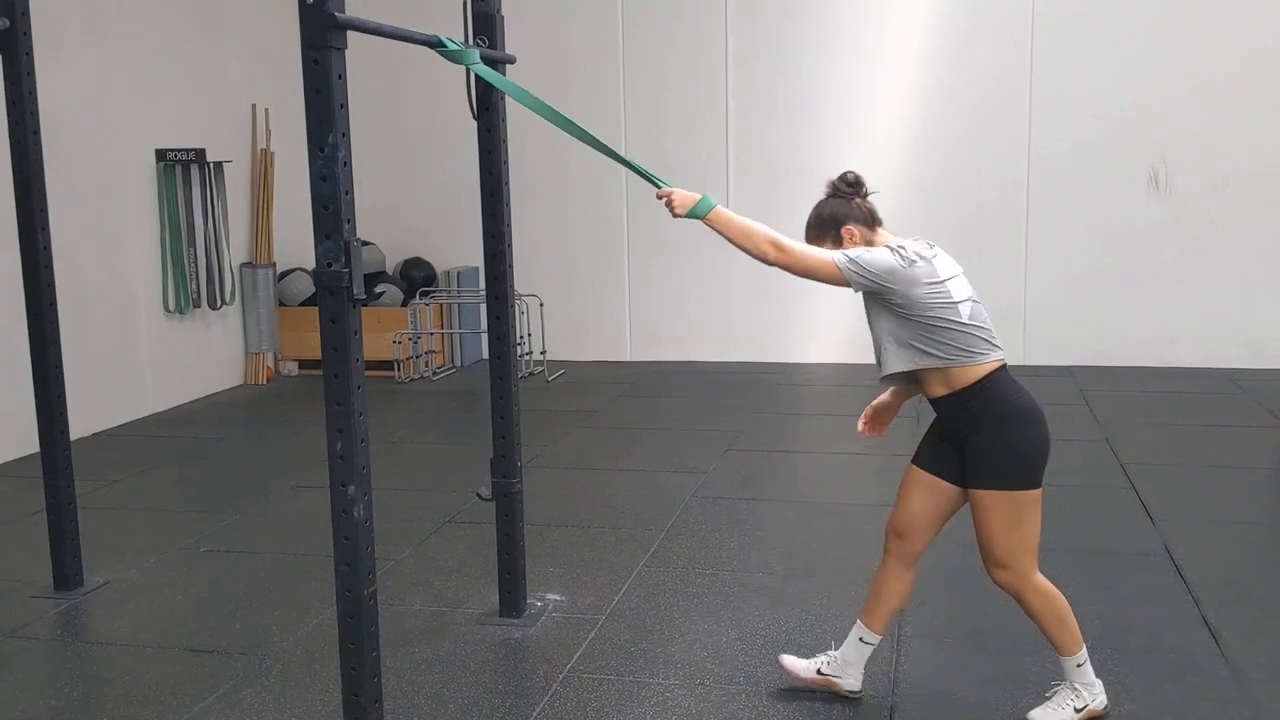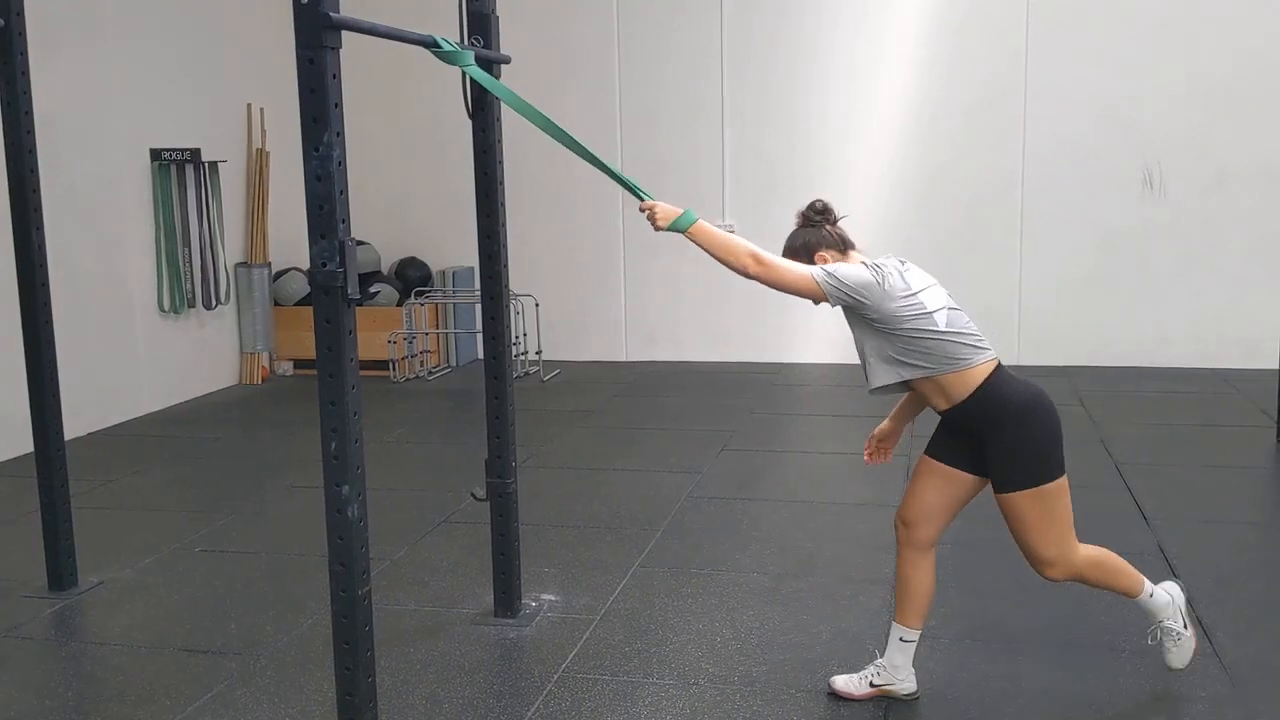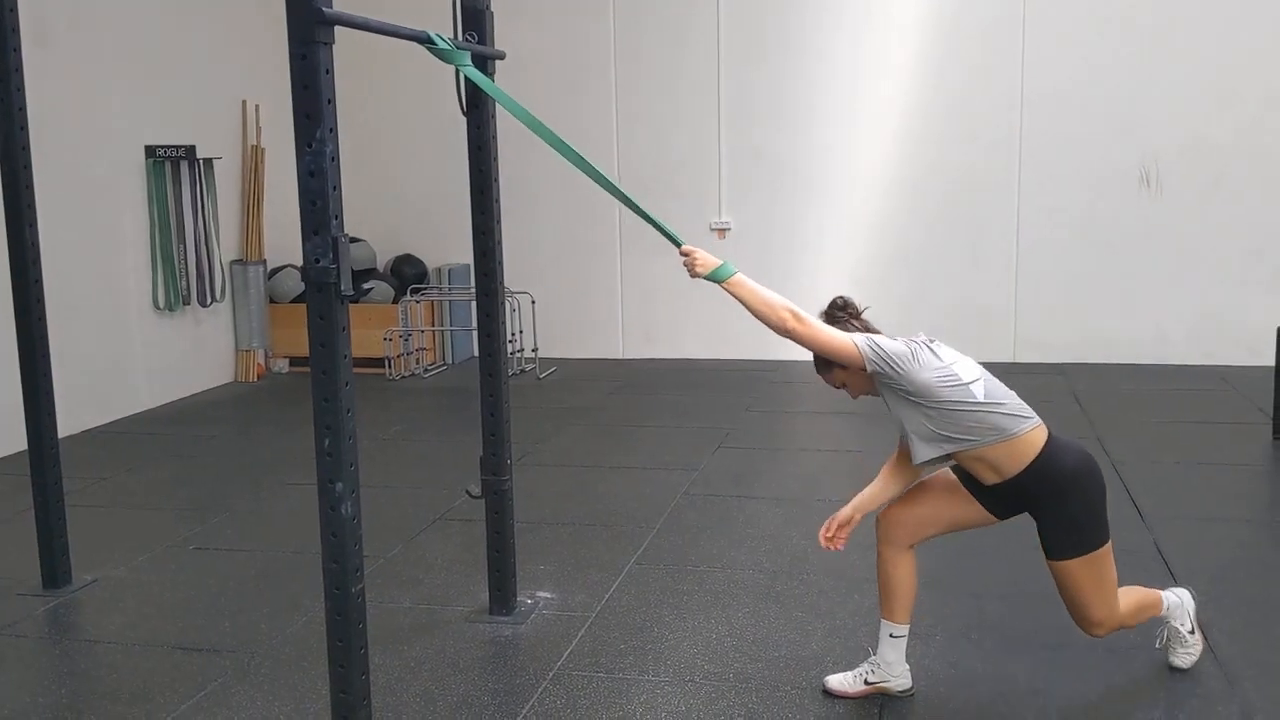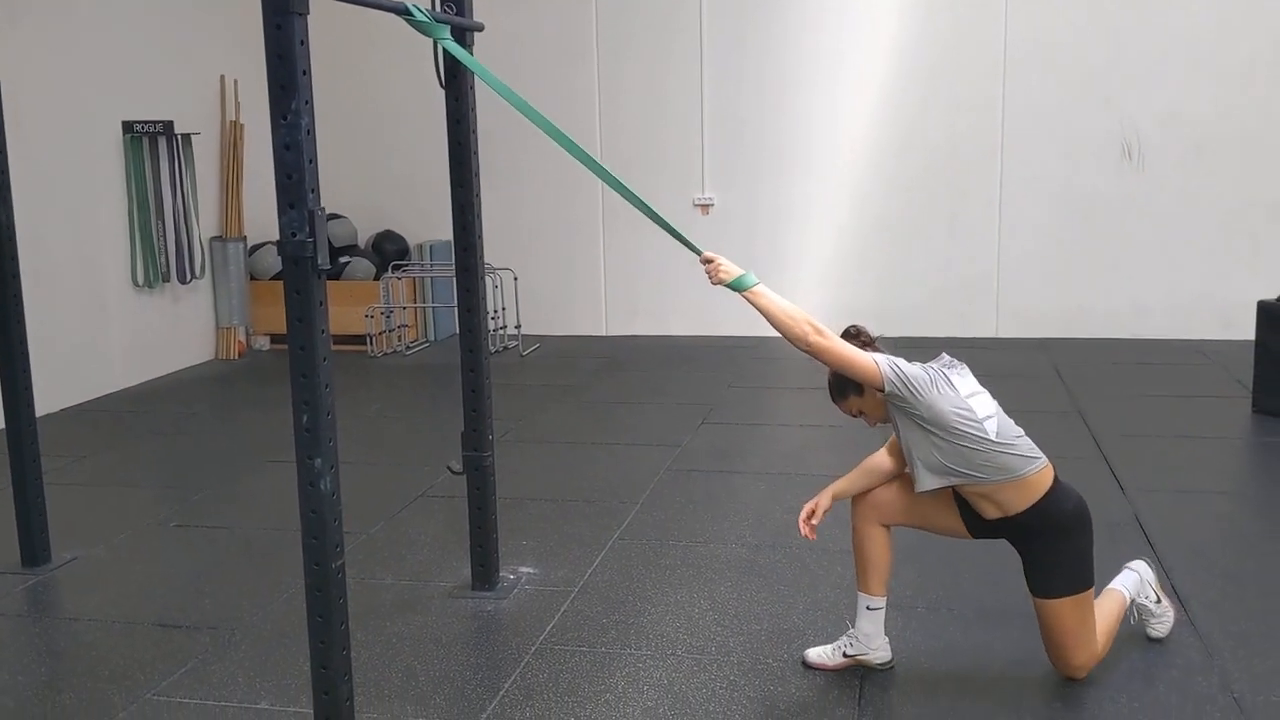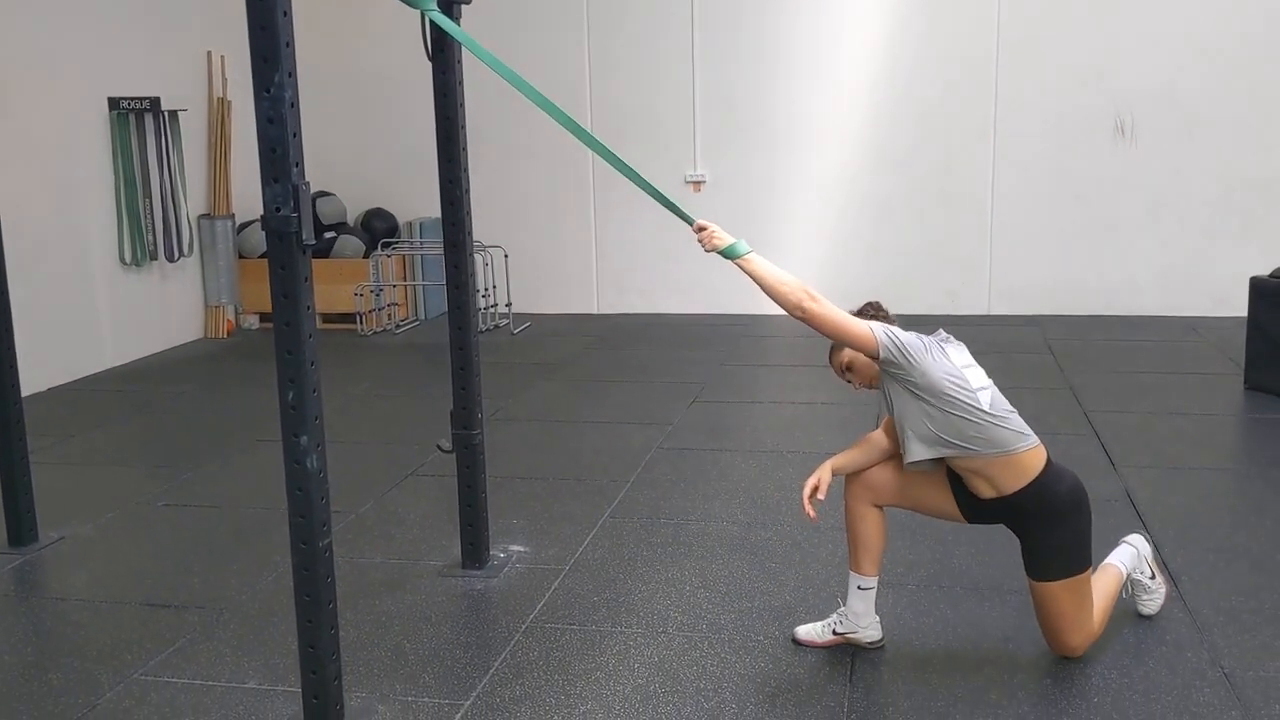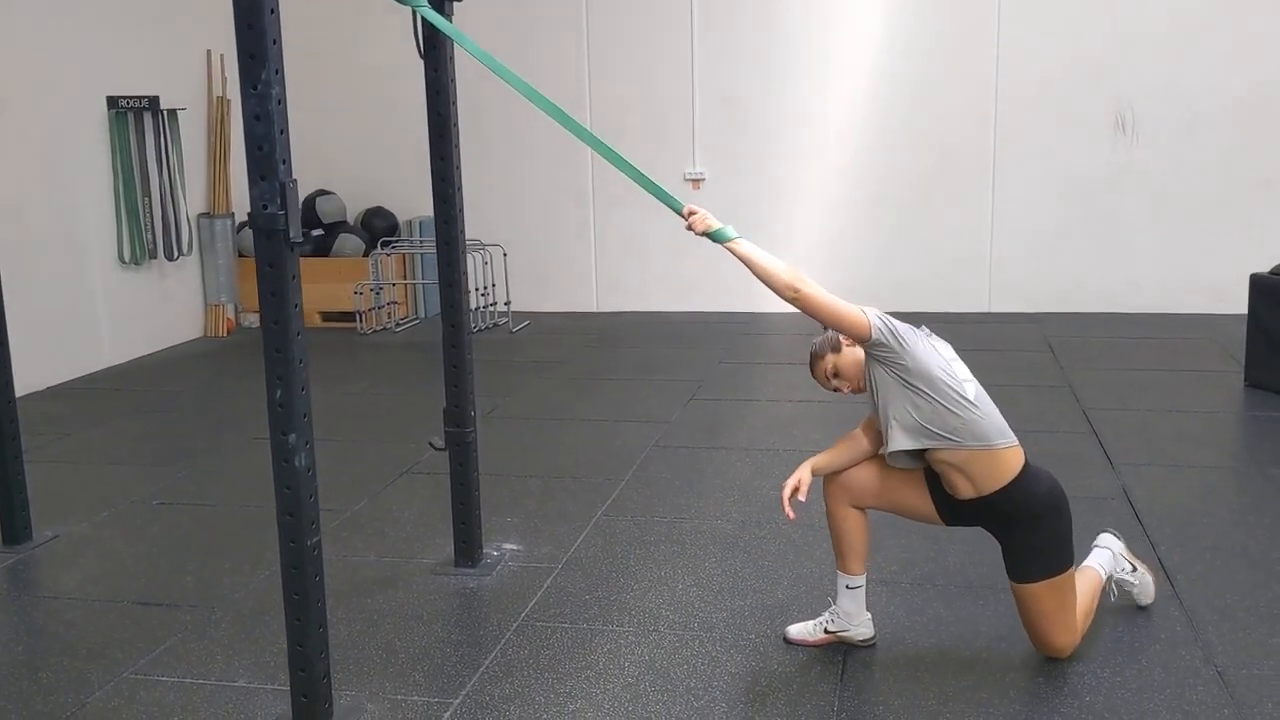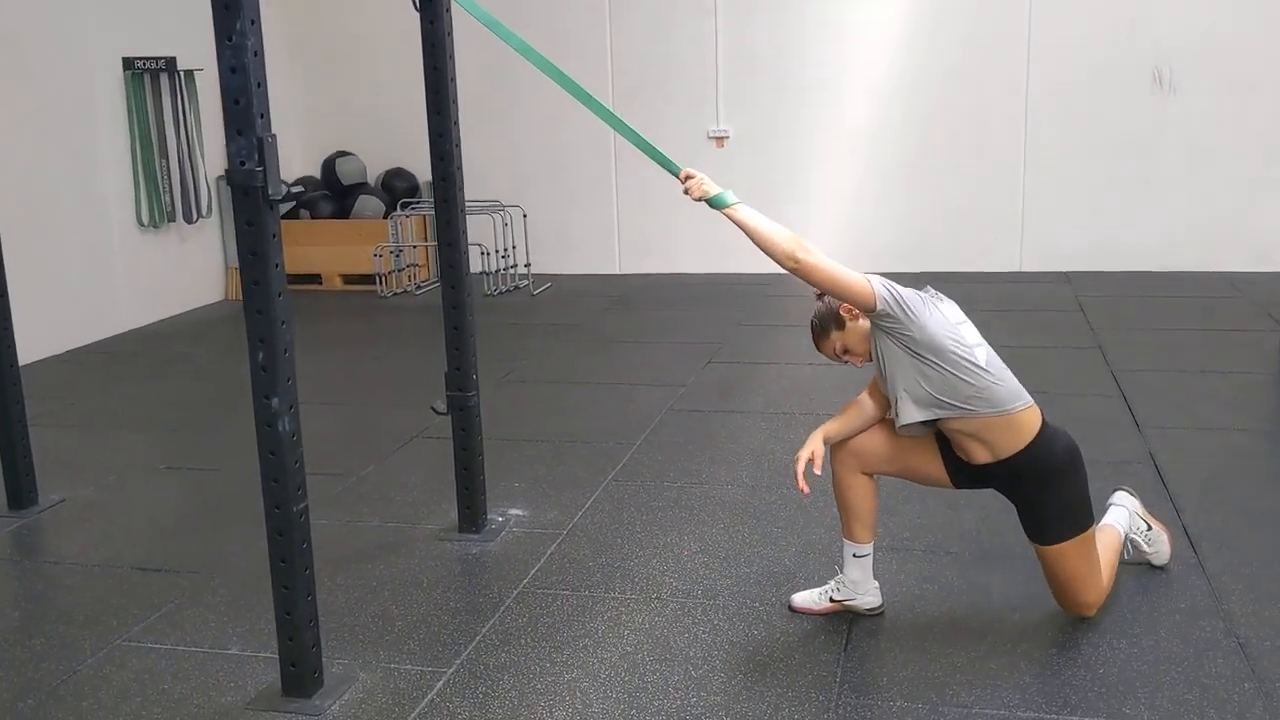
dt=0.7s
person 1, frame 1
left shoulder: (891, 266)
right shoulder: (912, 257)
left elbow: (776, 251)
left wrist: (702, 208)
right wrist: (893, 398)
left hip: (1004, 424)
right hip: (958, 423)
left knee: (1010, 570)
right knee: (902, 539)
right ankle: (846, 667)
person 1, frame 2
left shoulder: (864, 282)
right shoulder: (886, 274)
left elbow: (758, 264)
left wrist: (685, 221)
right wrist: (894, 424)
left hip: (1013, 419)
right hip: (968, 422)
left knee: (1054, 560)
right knee: (913, 529)
left ankle: (1162, 602)
right ankle: (895, 671)
person 1, frame 3
left shoulder: (898, 358)
right shoulder: (903, 370)
left elbow: (795, 323)
right elbow: (910, 459)
left wrist: (723, 273)
right wrist: (855, 509)
left hip: (1060, 482)
right hip: (1005, 477)
left knee: (1097, 618)
right knee: (894, 526)
left ankle: (1173, 605)
right ankle: (890, 668)
person 1, frame 4
left shoulder: (915, 386)
right shoulder: (914, 395)
left elbow: (813, 338)
right elbow: (894, 456)
left wrist: (744, 282)
right wrist: (832, 492)
left hip: (1051, 520)
right hip: (989, 505)
left knee: (1075, 664)
right knee: (870, 503)
left ankle: (1133, 584)
right ankle: (869, 642)
person 1, frame 5
left shoulder: (909, 352)
right shoulder: (905, 376)
left elbow: (806, 305)
right elbow: (889, 437)
left wrist: (735, 249)
right wrist: (831, 465)
left hip: (1047, 503)
right hip: (984, 490)
left knee: (1071, 644)
right knee: (863, 483)
left ankle: (1128, 559)
right ankle: (859, 621)
person 1, frame 6
left shoulder: (894, 345)
right shoulder: (886, 376)
left elbow: (797, 290)
right elbow: (869, 438)
left wrist: (724, 235)
right wrist: (811, 465)
left hip: (1026, 505)
right hip: (961, 495)
left knee: (1058, 645)
right knee: (843, 484)
left ankle: (1106, 561)
right ankle: (851, 620)
person 1, frame 7
left shoulder: (903, 310)
right shoulder: (891, 336)
left elbow: (798, 257)
right elbow: (877, 400)
left wrist: (723, 200)
right wrist: (820, 435)
left hip: (1040, 465)
right hip: (970, 454)
left knee: (1082, 603)
right knee: (849, 451)
left ankle: (1122, 518)
right ankle: (857, 588)
